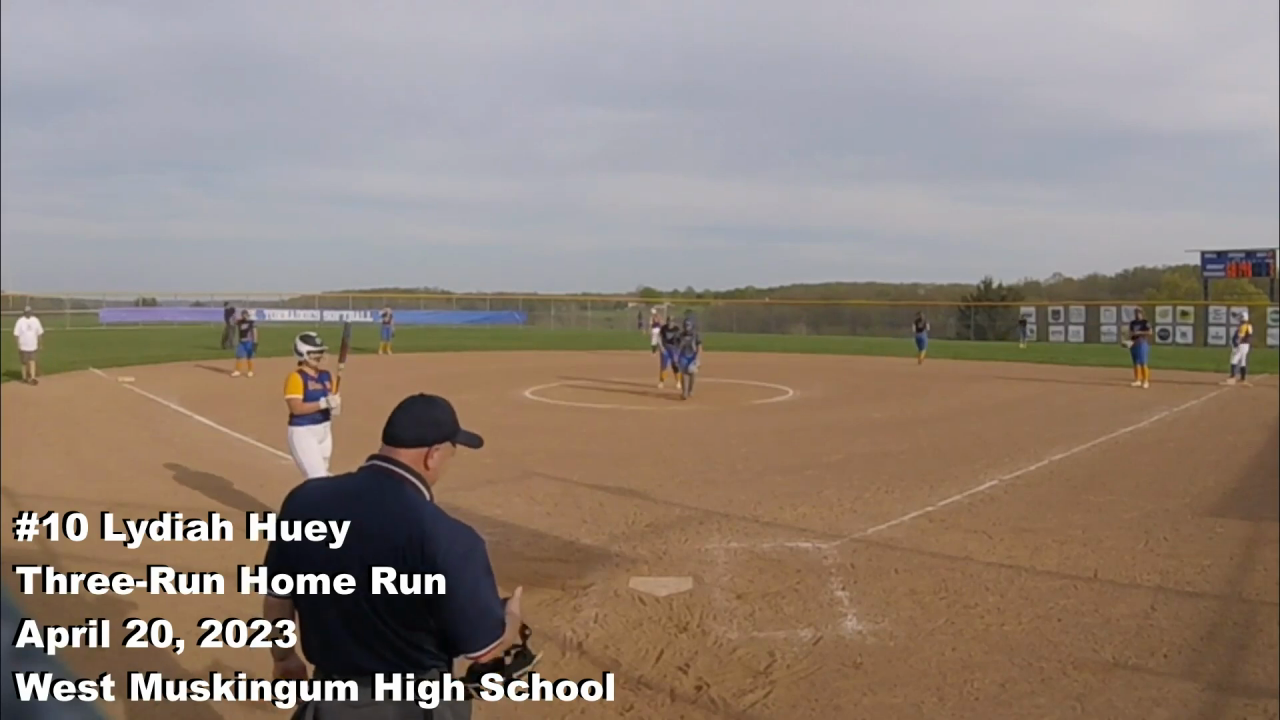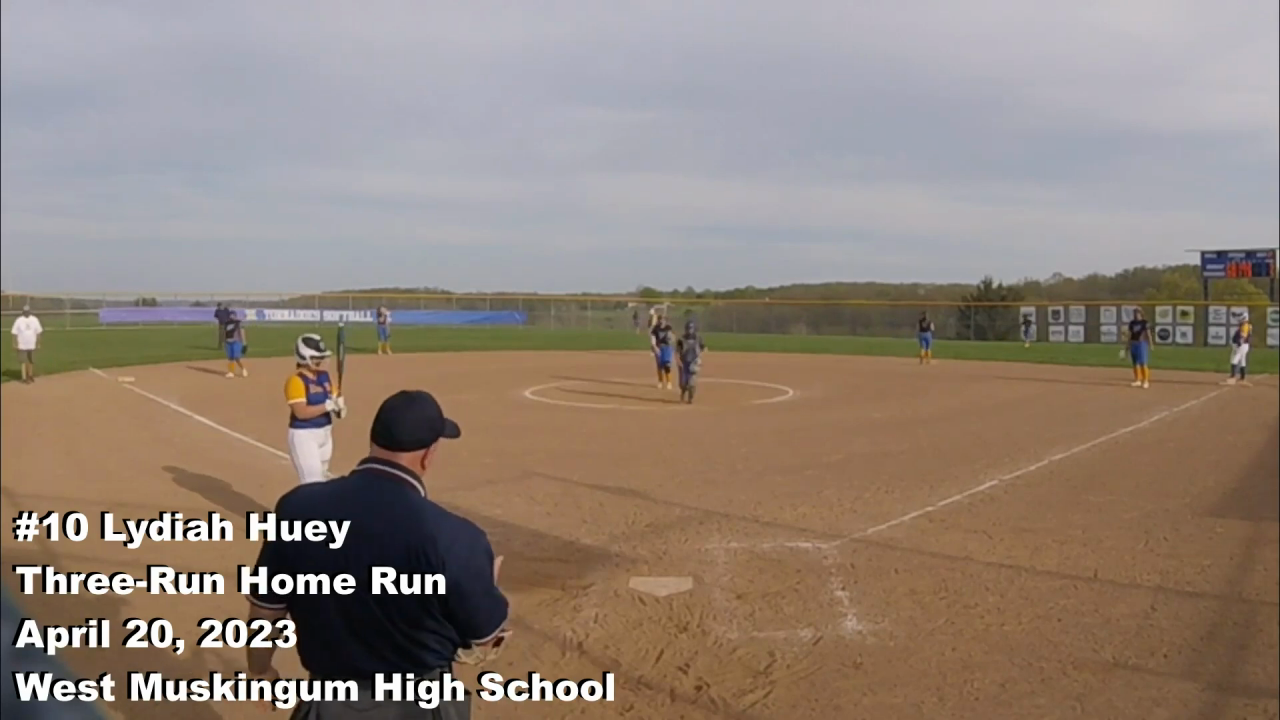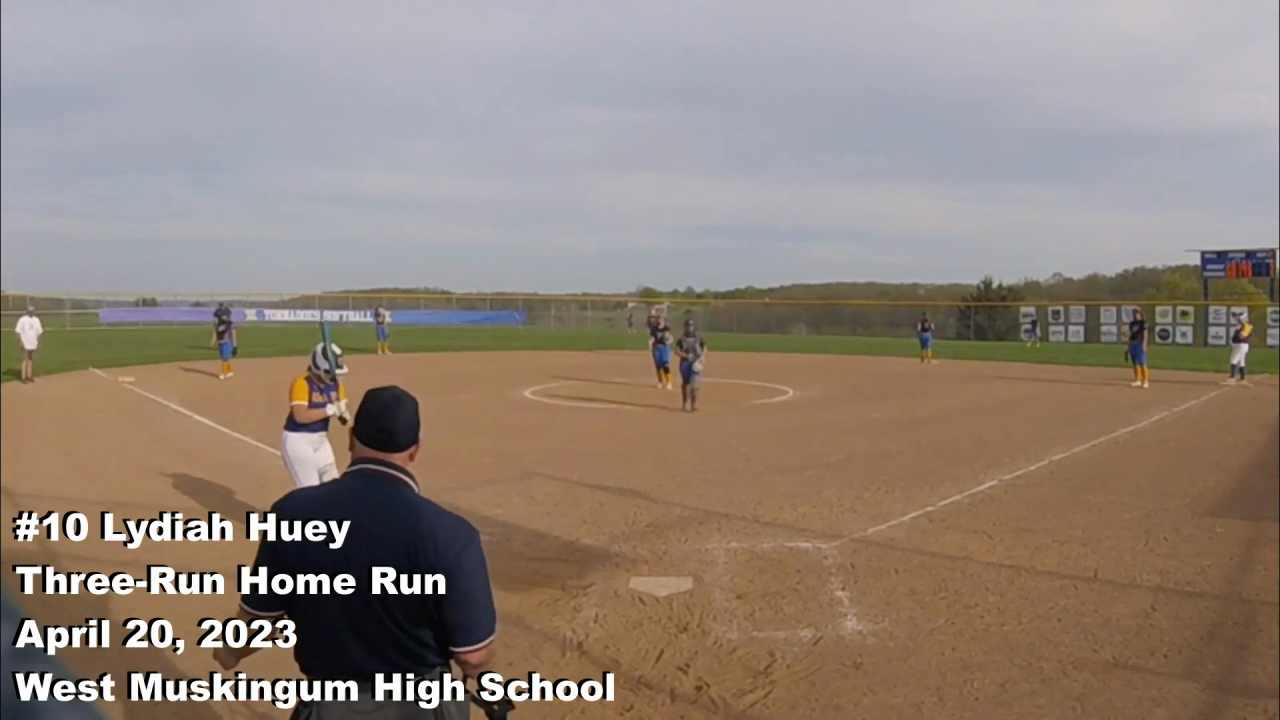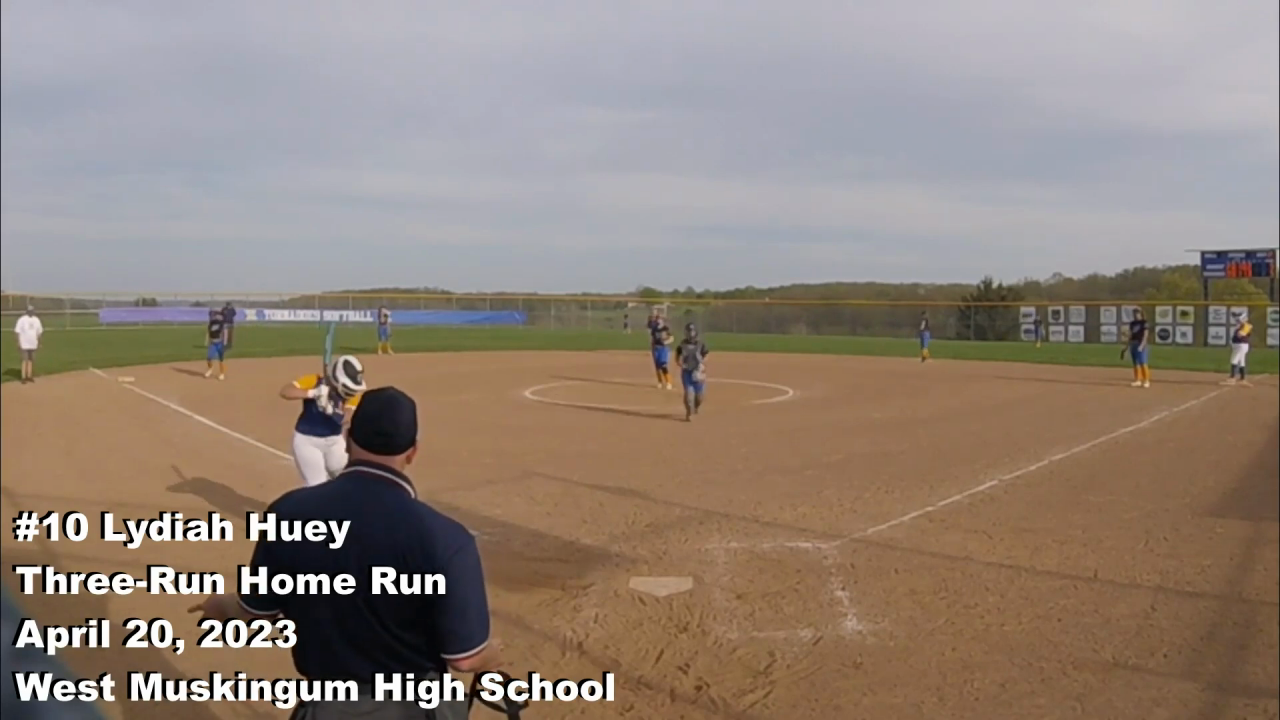
dt=0.5s
person 1, frame 1
left shoulder: (305, 502)
right shoulder: (448, 539)
left elbow: (277, 598)
right elbow: (483, 648)
left wrist: (282, 655)
right wrist: (514, 620)
person 1, frame 2
left shoulder: (299, 508)
right shoulder: (453, 537)
left elbow: (265, 609)
right elbow: (487, 636)
left wrist: (259, 670)
right wrist: (487, 579)
person 1, frame 3
left shoulder: (293, 513)
right shoulder: (448, 532)
left elbow: (259, 617)
right elbow: (473, 652)
left wrist: (232, 651)
right wrist: (472, 670)
person 1, frame 4
left shoulder: (290, 513)
right shoulder: (443, 538)
left elbow: (254, 610)
right elbow: (463, 657)
left wrist: (220, 606)
right wrist: (489, 657)
